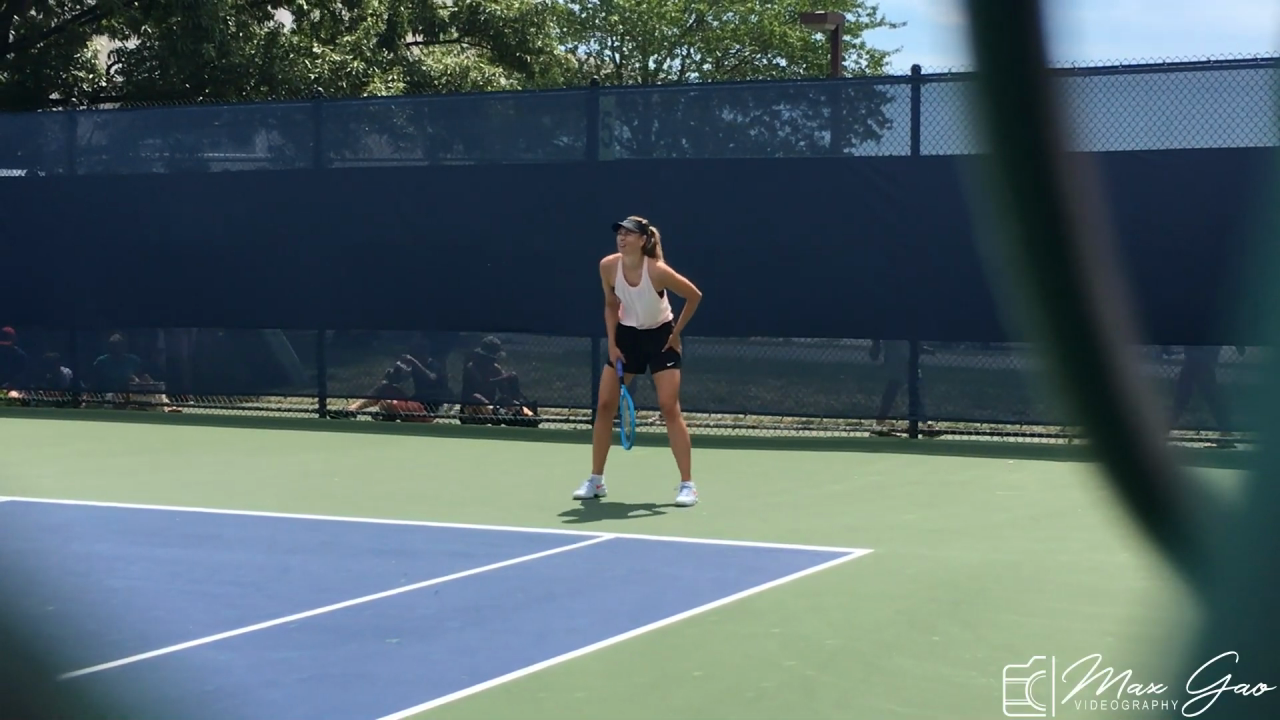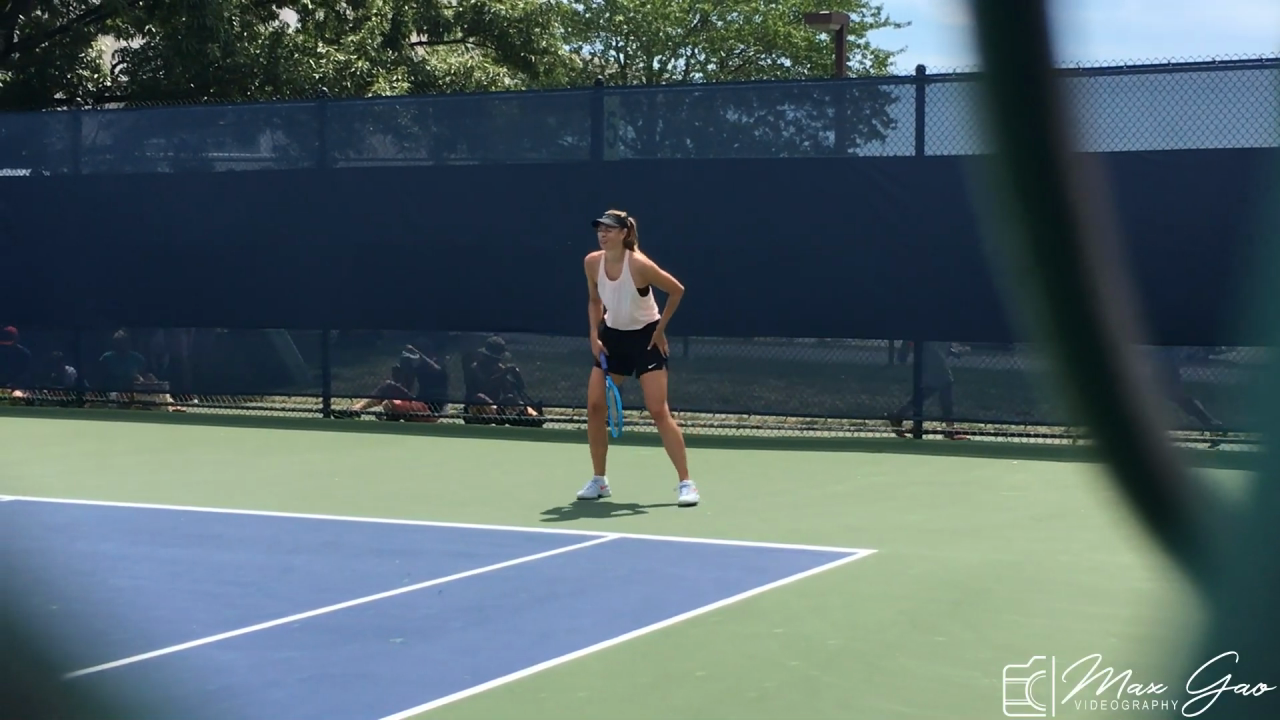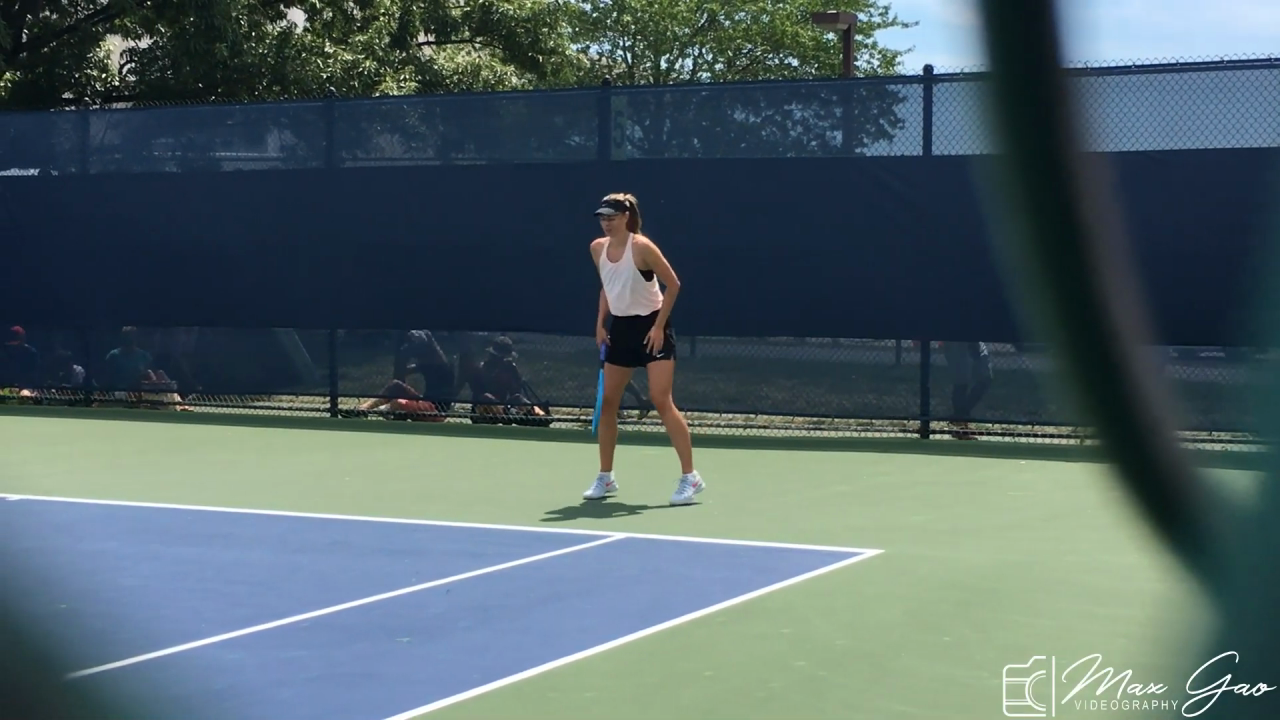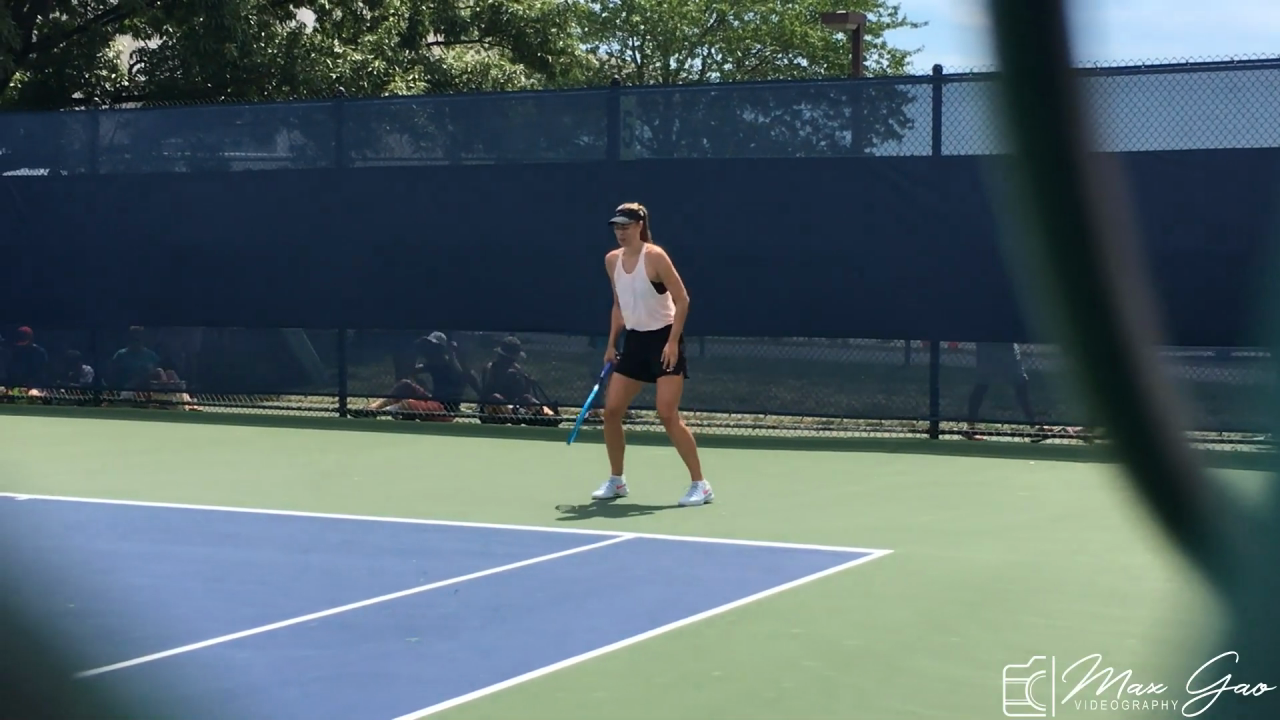
dt=0.2s
person 1, frame 1
left shoulder: (657, 270)
right shoulder: (608, 265)
left elbow: (694, 296)
right elbow: (611, 305)
left wrist: (677, 332)
right wrist: (611, 343)
left hip: (660, 337)
right hip: (626, 335)
left knee: (670, 409)
right knee: (605, 405)
left ankle: (687, 484)
right ankle: (596, 480)
person 1, frame 2
left shoulder: (639, 264)
right shoulder: (592, 262)
left elbow: (677, 290)
left wrist: (660, 329)
right wrist: (594, 335)
left hip: (645, 337)
right hip: (612, 337)
left knee: (658, 411)
right knee: (595, 407)
left ankle: (686, 483)
right ankle: (599, 481)
person 1, frame 3
left shoulder: (641, 246)
right shoulder: (598, 248)
left elbow: (673, 284)
left wrist: (659, 324)
right wrist: (600, 325)
left hip: (650, 327)
right hip: (620, 328)
left knee: (662, 403)
right knee: (606, 402)
left ankle: (690, 477)
right ankle: (606, 477)
person 1, frame 4
left shoulder: (655, 256)
right shoulder: (612, 260)
left elbow: (682, 299)
left wrist: (673, 342)
right wrist: (611, 343)
left hip: (663, 340)
right hip: (634, 341)
left knee: (668, 416)
right knee: (611, 411)
left ankle: (700, 484)
right ankle: (617, 480)
